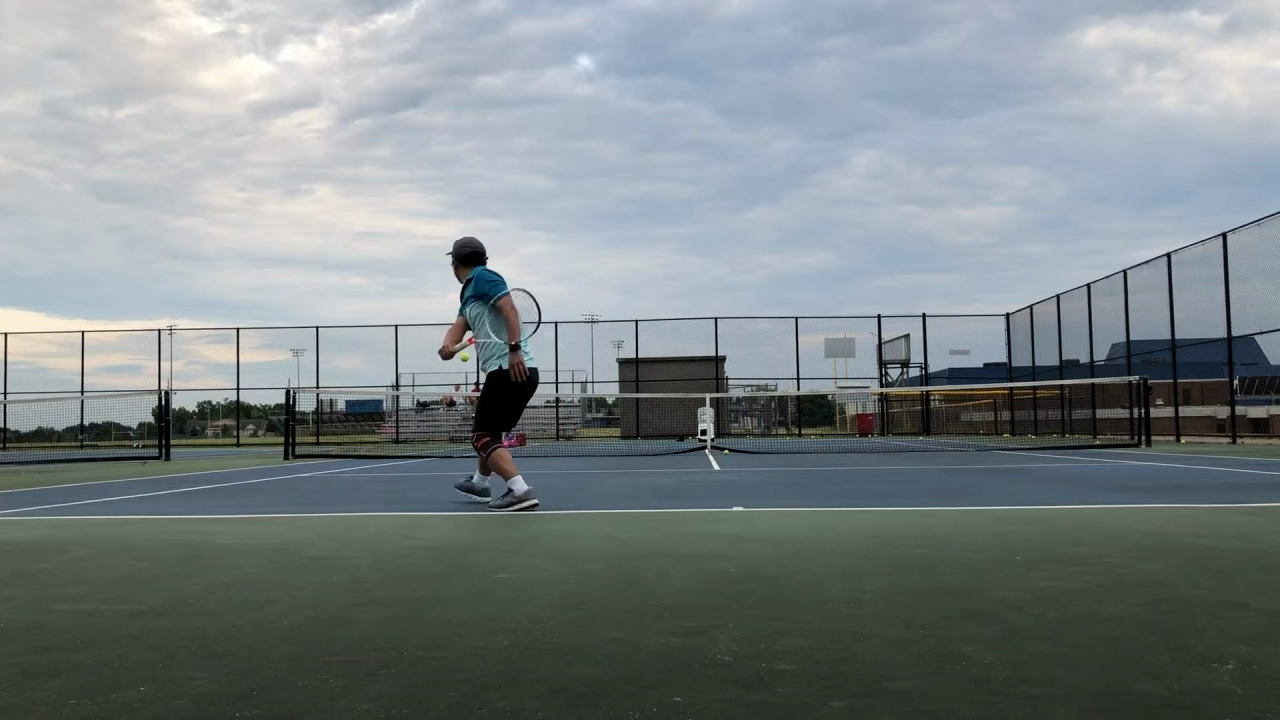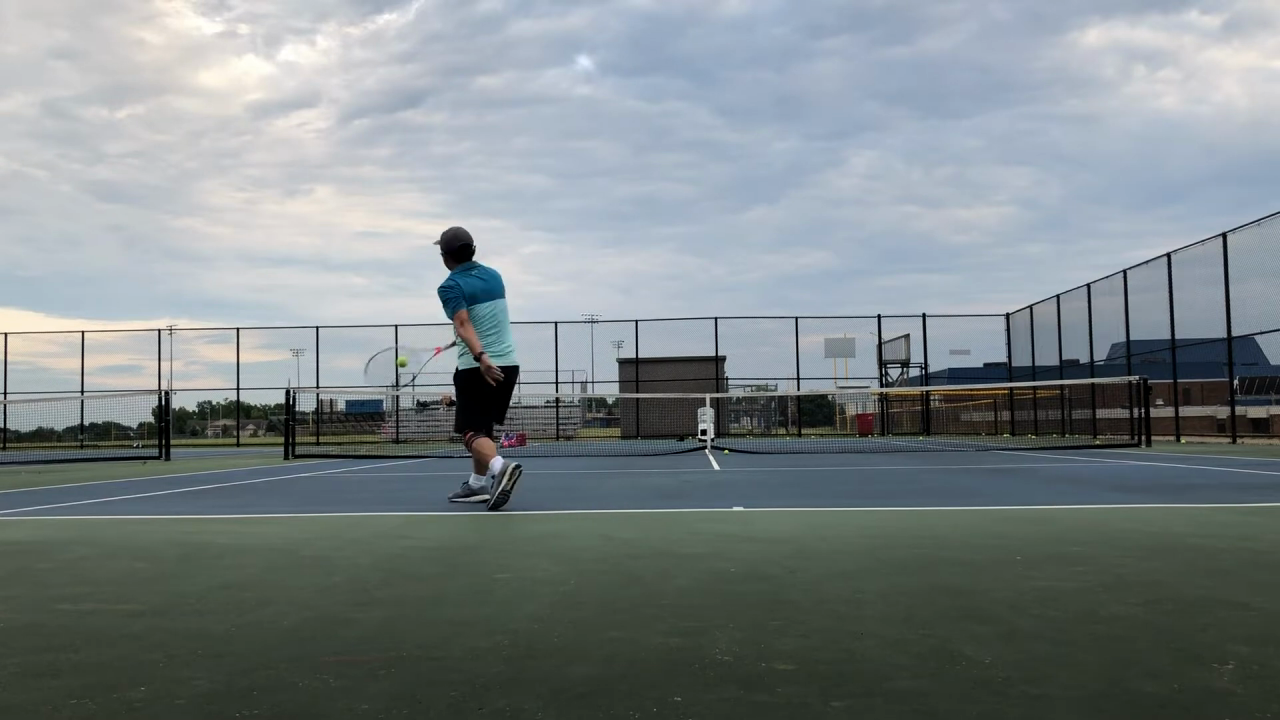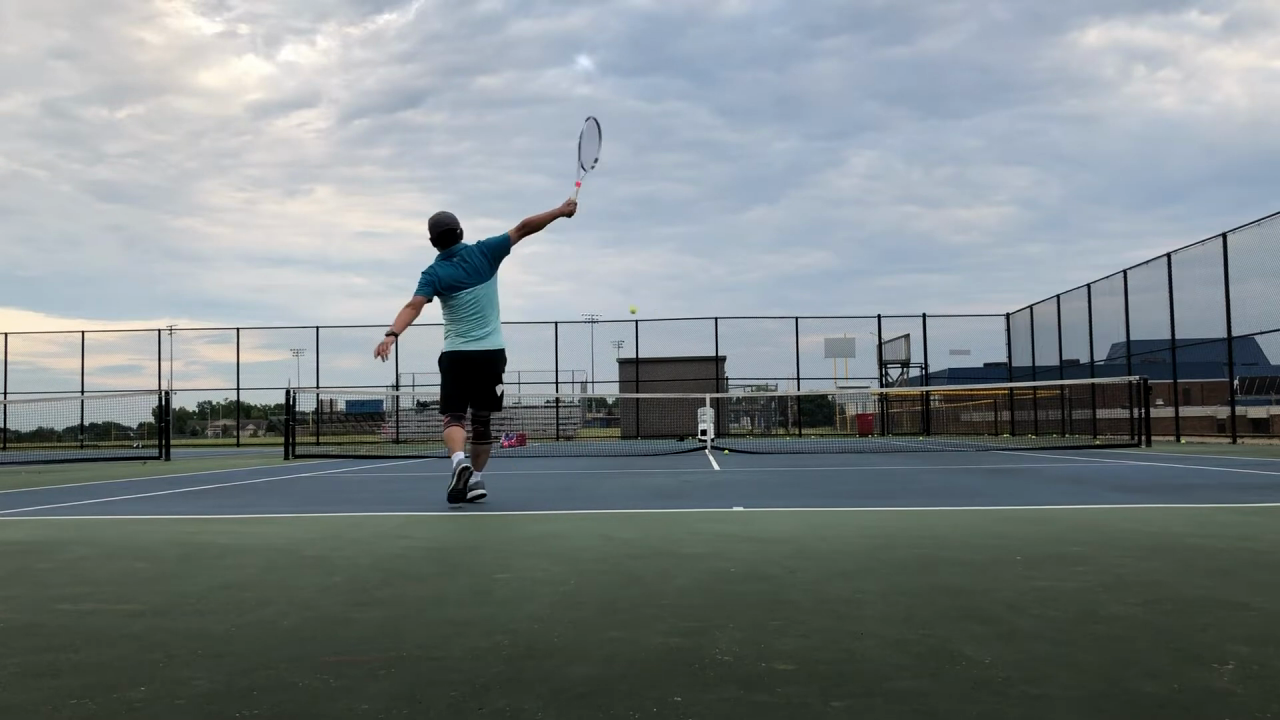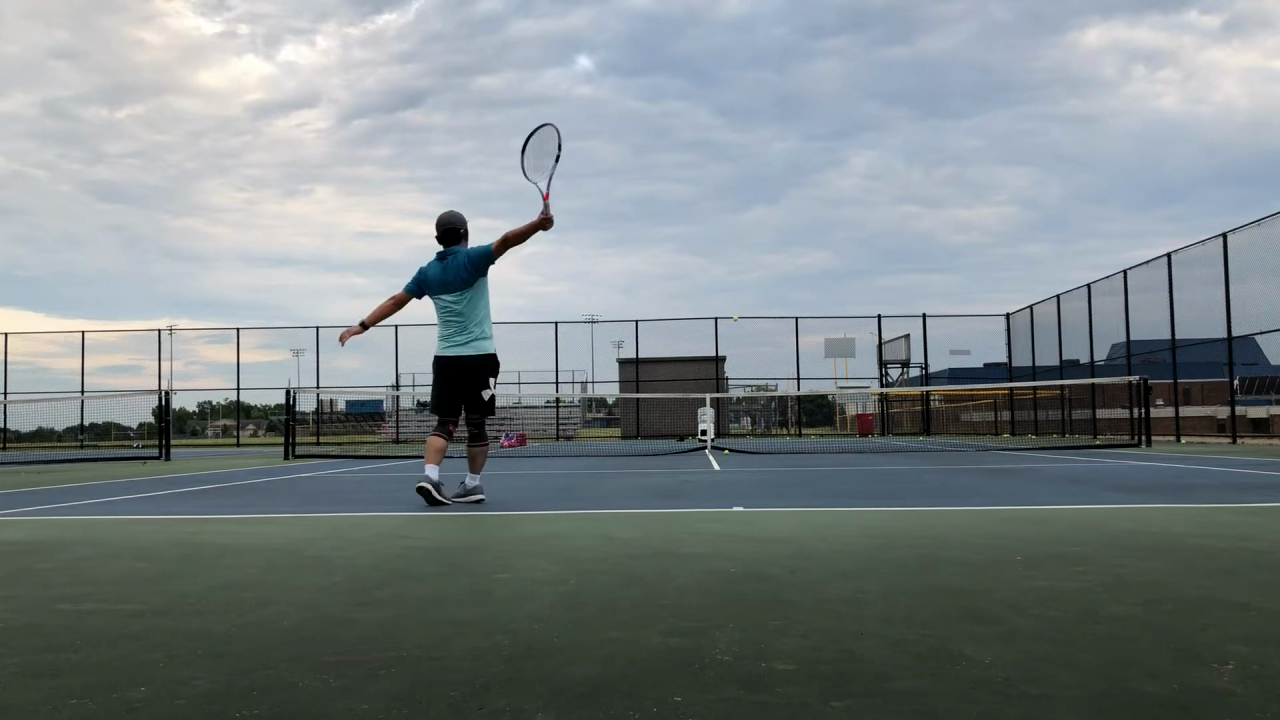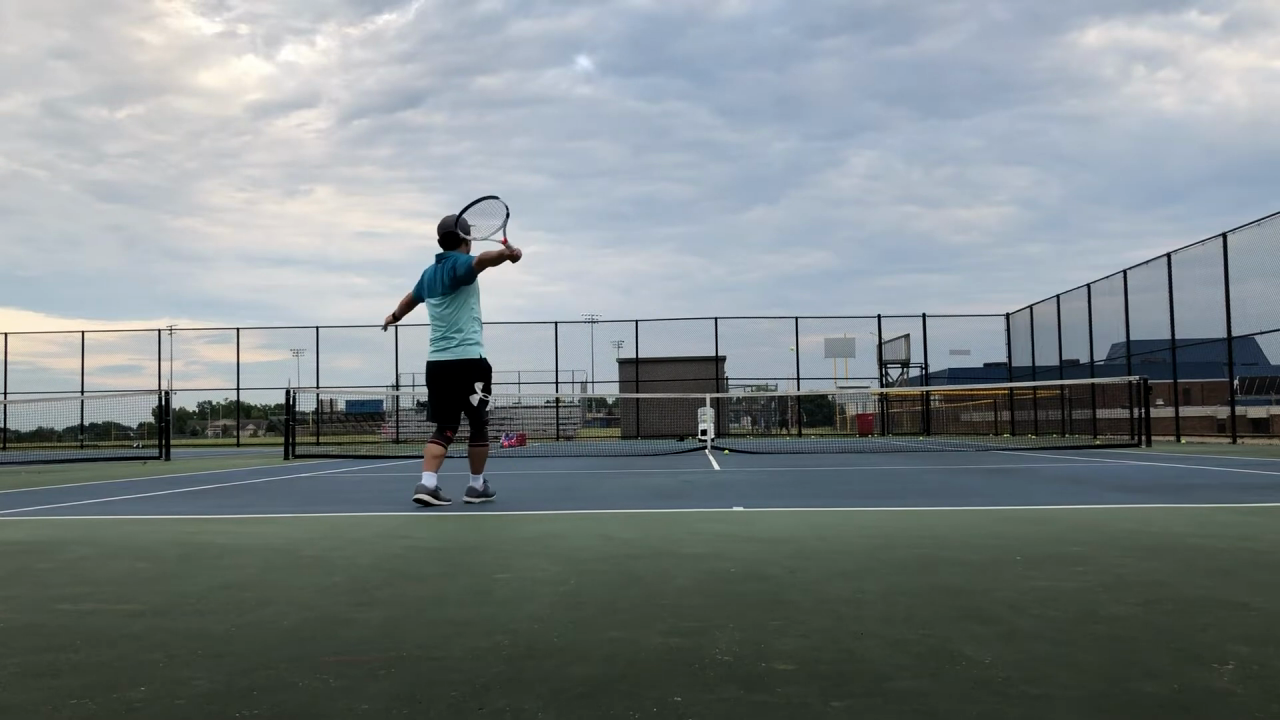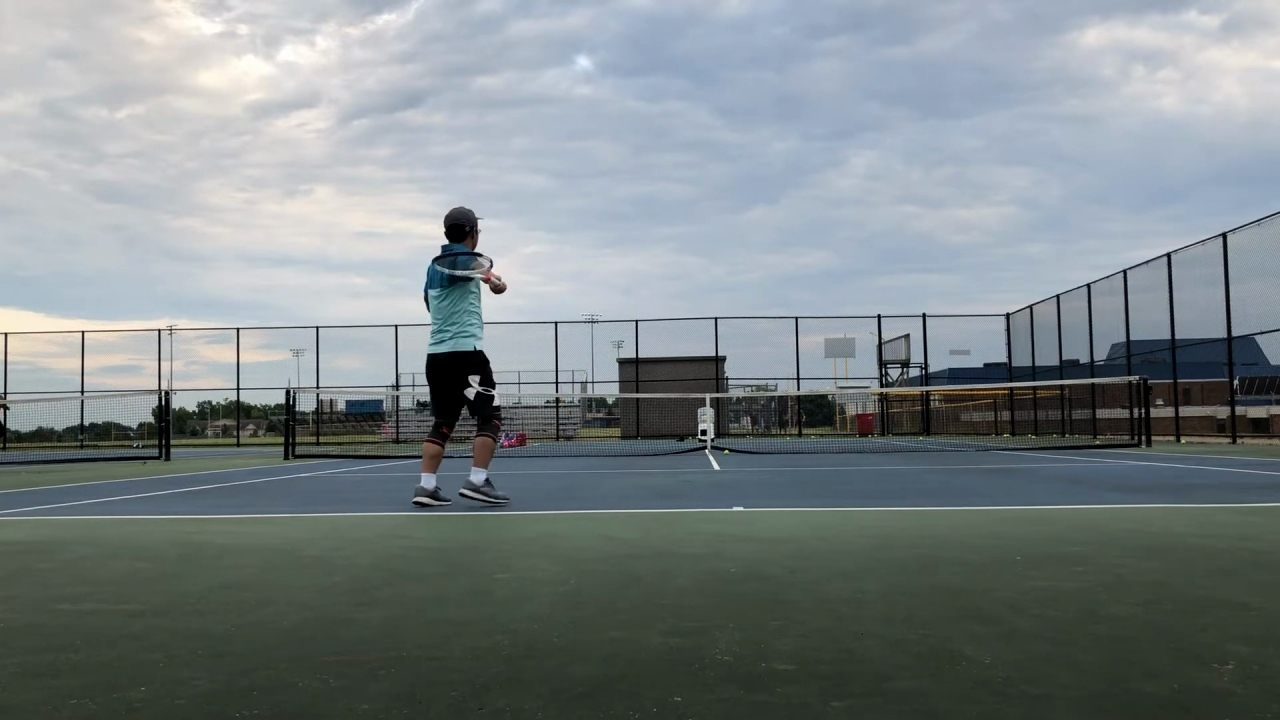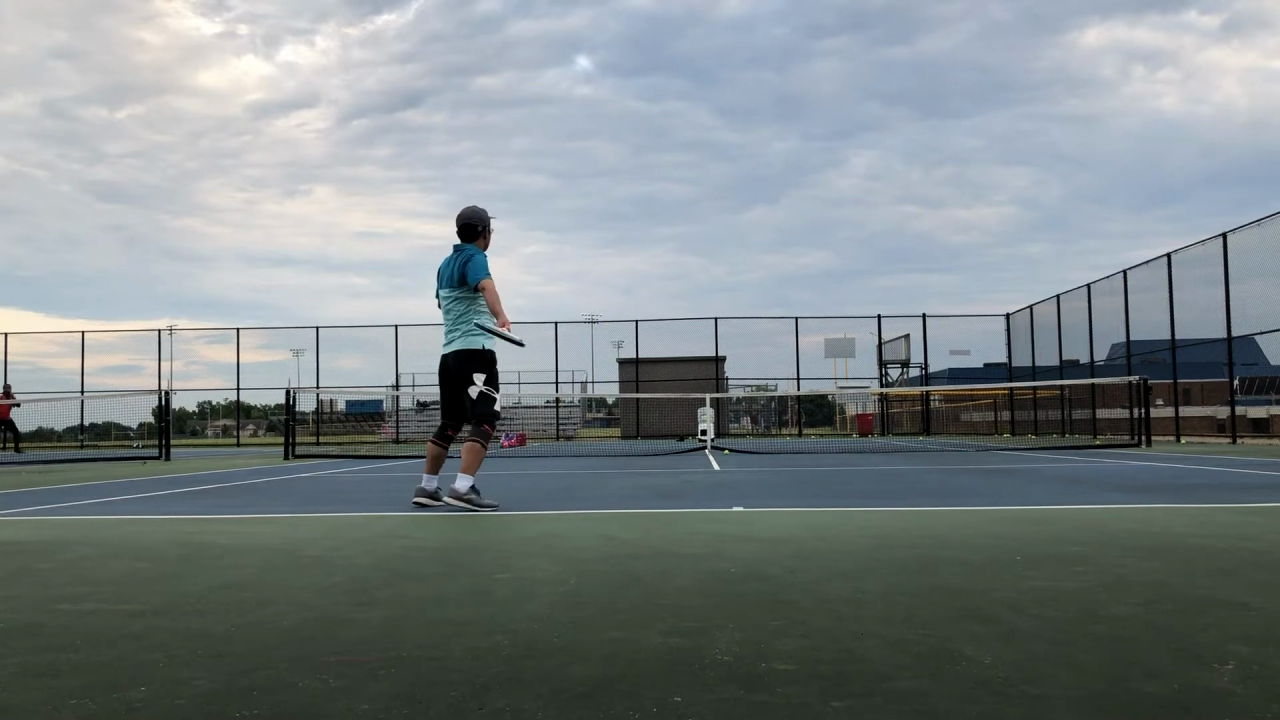
dt=0.2s
person 1, frame 1
left shoulder: (483, 278)
right shoulder: (471, 292)
left elbow: (510, 309)
right elbow: (459, 326)
left wrist: (514, 349)
right wrist: (449, 344)
left hip: (510, 371)
right hip: (518, 373)
left knee: (483, 436)
right knee: (491, 427)
left ankle: (520, 491)
right ankle: (480, 483)
person 1, frame 2
left shoulder: (450, 287)
right shoulder: (492, 275)
left elbow: (463, 325)
left wrist: (480, 358)
left hip: (476, 369)
right hip: (506, 367)
left knee: (471, 431)
right knee: (482, 425)
left ankle: (501, 468)
right ankle: (478, 484)
person 1, frame 3
left shoulder: (434, 273)
right shoulder: (484, 252)
left elbow: (412, 308)
right elbow: (521, 229)
left wrist: (391, 335)
right wrist: (560, 211)
left hip: (457, 354)
right hip: (492, 351)
left knee: (454, 417)
right knee: (481, 419)
left ankle: (460, 463)
right ankle: (475, 480)
person 1, frame 4
left shoulder: (427, 272)
right shoulder: (472, 259)
left elbow: (395, 301)
right elbow: (505, 241)
left wrist: (361, 325)
right wrist: (538, 224)
left hip: (446, 358)
right hip: (481, 356)
left knee: (445, 423)
right knee: (476, 424)
left ankle: (430, 477)
right ankle: (472, 484)
person 1, frame 5
left shoulder: (429, 274)
right shoulder: (460, 265)
left elbow: (409, 301)
right elbow: (482, 259)
left wrist: (394, 317)
right wrist: (508, 252)
left hip: (436, 362)
right hip: (468, 360)
left knee: (444, 428)
right knee: (478, 425)
left ankle: (426, 484)
right ankle: (477, 486)
person 1, frame 6
left shoulder: (435, 265)
right wrist: (492, 279)
left hip: (436, 355)
right hip: (465, 353)
left knee: (443, 423)
right knee: (489, 418)
left ankle: (426, 486)
right ankle: (478, 481)
person 1, frame 7
left shoulder: (446, 264)
right shoulder: (474, 258)
right elbow: (486, 286)
right wrist: (500, 315)
left hip: (450, 355)
right hip: (475, 352)
left knee: (450, 425)
right knee: (484, 422)
left ankle: (427, 487)
right ankle: (463, 489)
